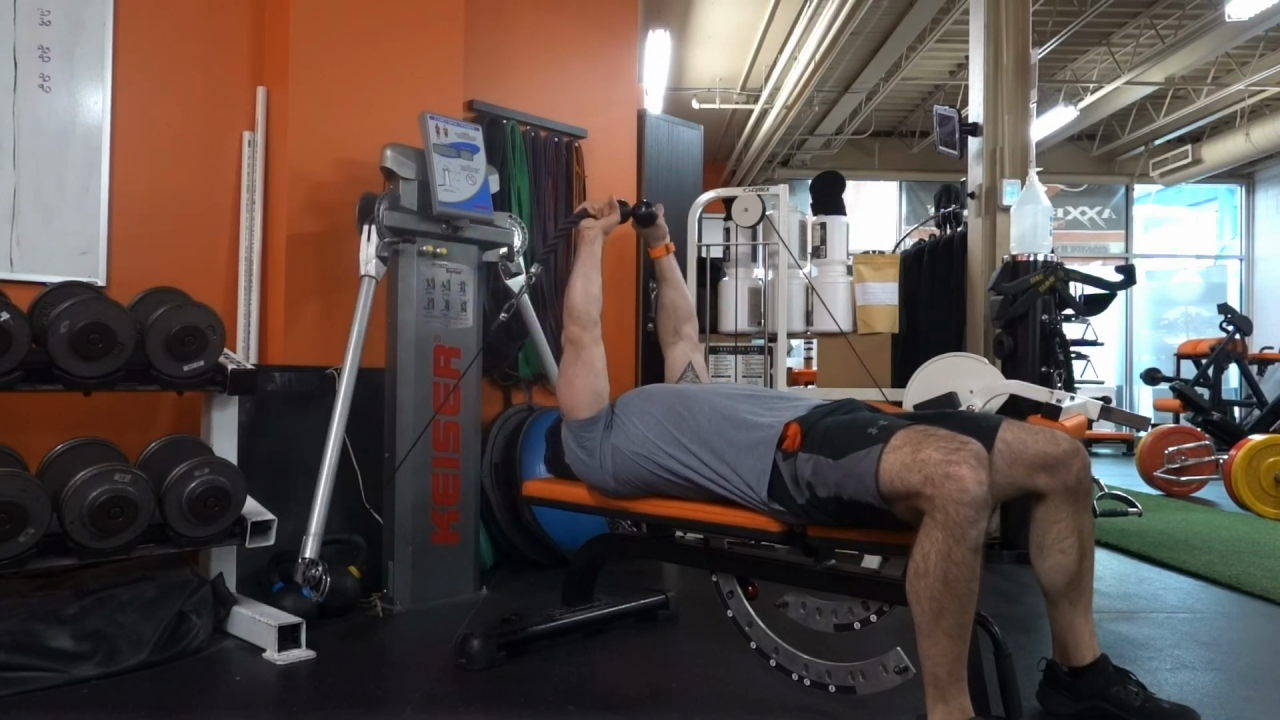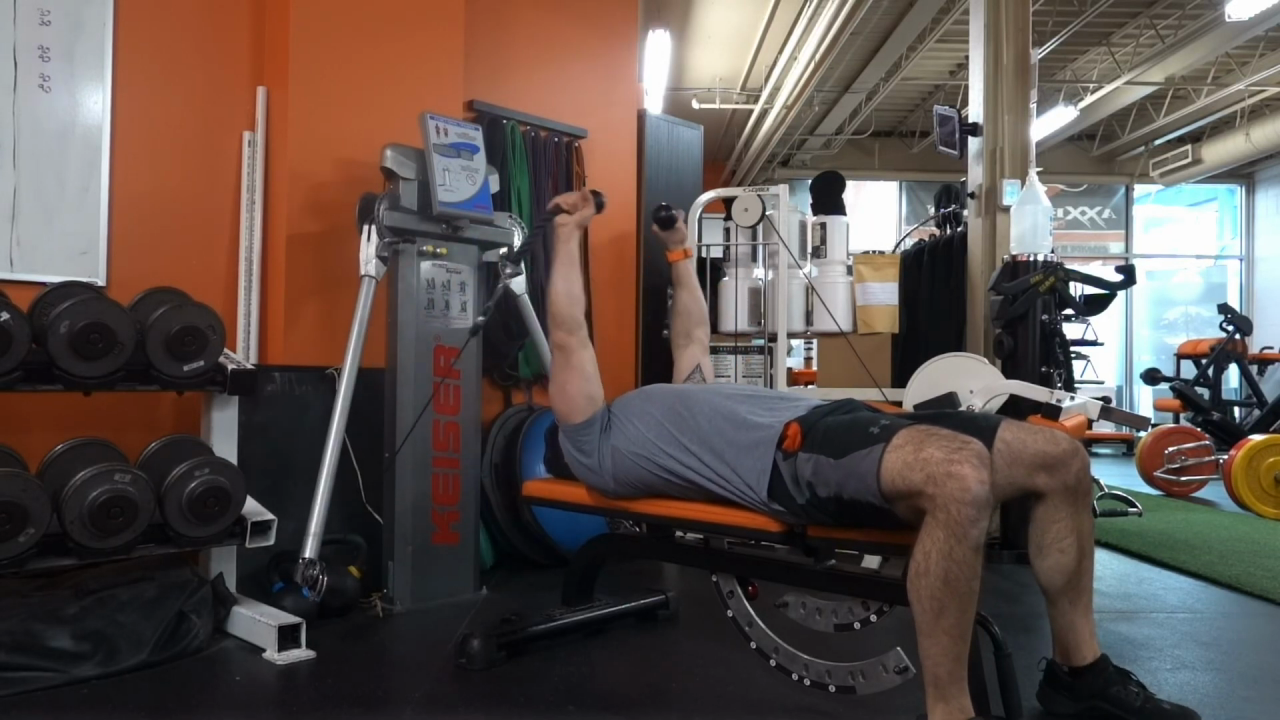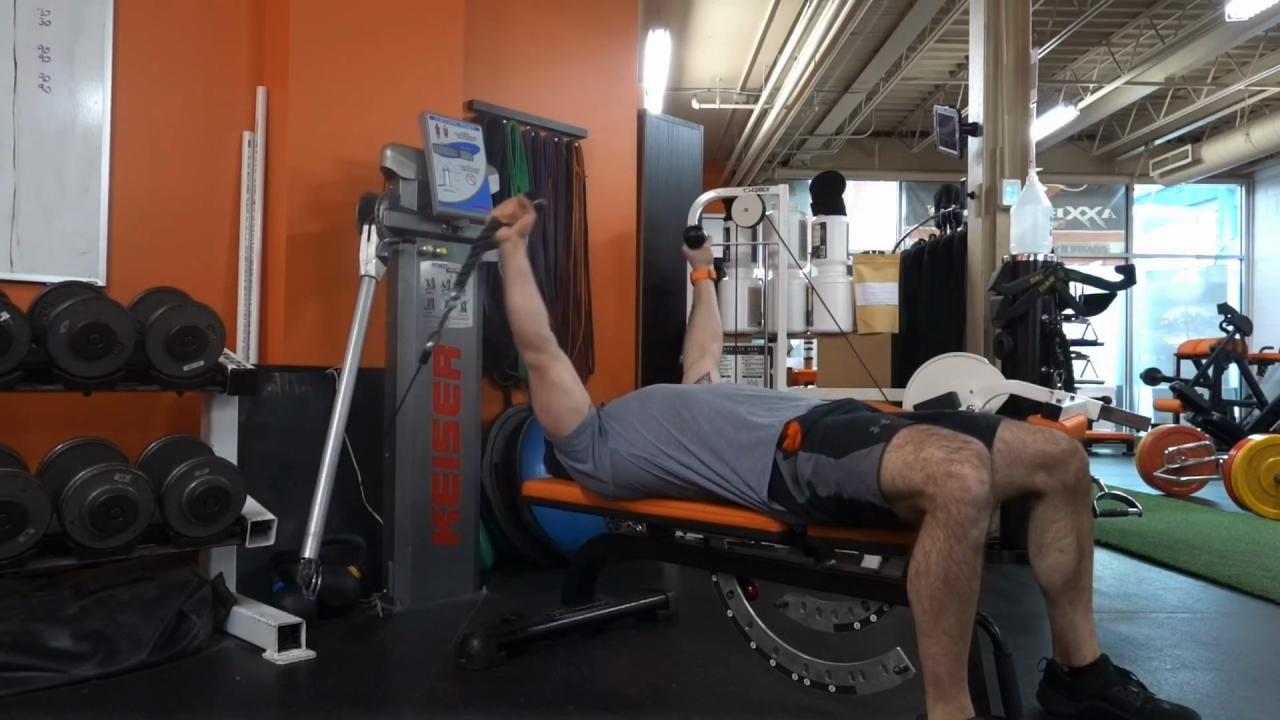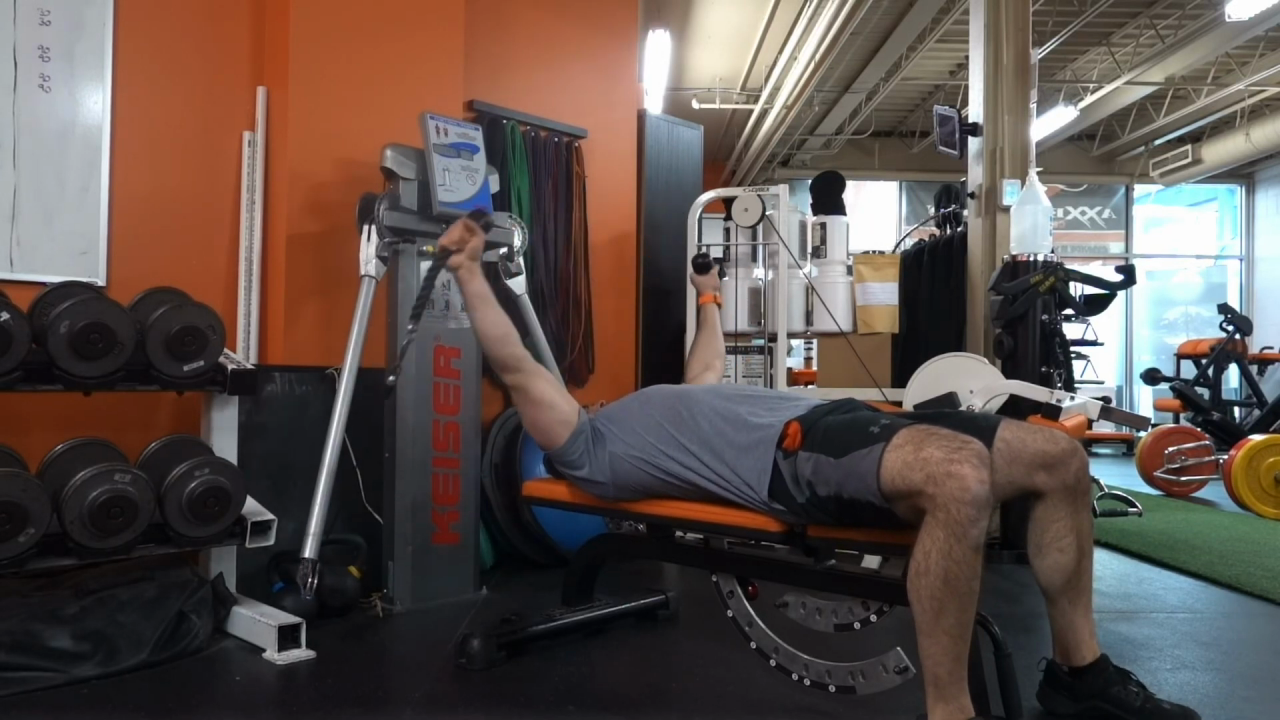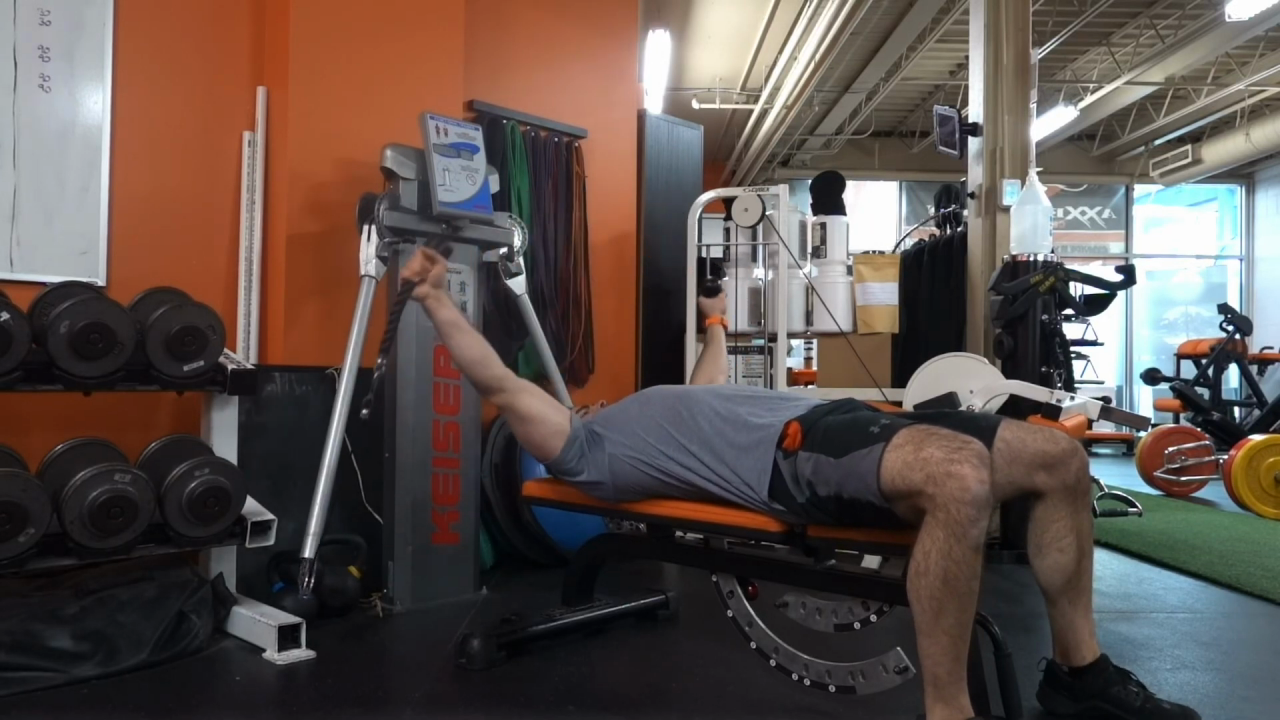
dt=0.2s
person 1, frame 1
left shoulder: (665, 403)
right shoulder: (597, 448)
left elbow: (681, 333)
right elbow: (580, 337)
left wrist: (661, 251)
right wrist: (593, 237)
left hip: (834, 418)
right hip: (789, 453)
left knee: (1060, 459)
right knee: (959, 480)
person 1, frame 2
left shoulder: (667, 403)
right shoulder: (600, 451)
left elbow: (689, 340)
right elbow: (568, 342)
left wrist: (680, 258)
right wrist: (570, 233)
right hip: (787, 455)
left knee: (1061, 460)
right knee: (960, 479)
person 1, frame 3
left shoulder: (664, 408)
right shoulder: (595, 451)
left elbow: (700, 359)
right elbow: (543, 358)
left wrist: (702, 281)
right wrist: (515, 248)
left hip: (835, 418)
right hip: (789, 455)
left knee: (1060, 460)
right knee: (961, 480)
person 1, frame 4
left shoulder: (649, 410)
right shoulder: (593, 452)
left elbow: (705, 375)
right elbow: (519, 372)
left wrist: (710, 306)
right wrist: (469, 273)
left hip: (834, 415)
right hip: (790, 453)
left knee: (1059, 459)
right knee: (961, 479)
person 1, frame 5
left shoulder: (647, 411)
right shoulder: (590, 454)
right elbow: (506, 391)
left wrist: (715, 329)
right wrist: (436, 301)
left hip: (834, 419)
right hip: (792, 455)
left knee: (1060, 459)
right knee: (962, 480)
